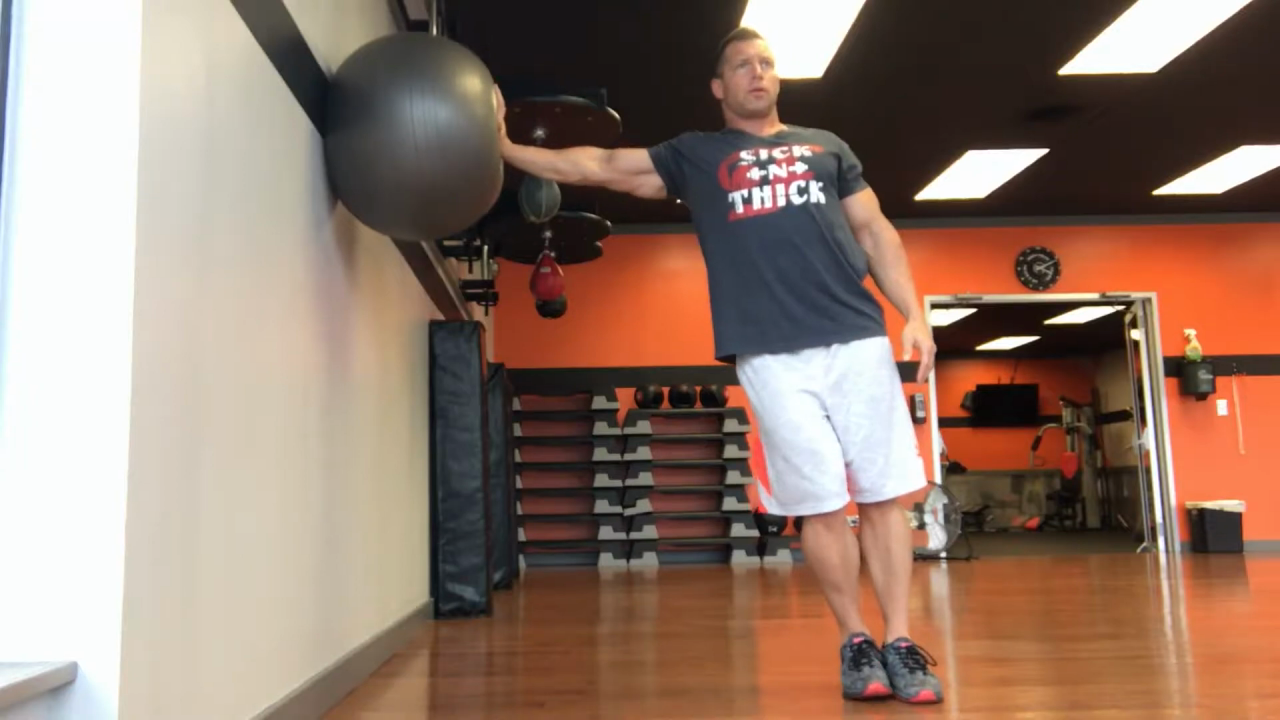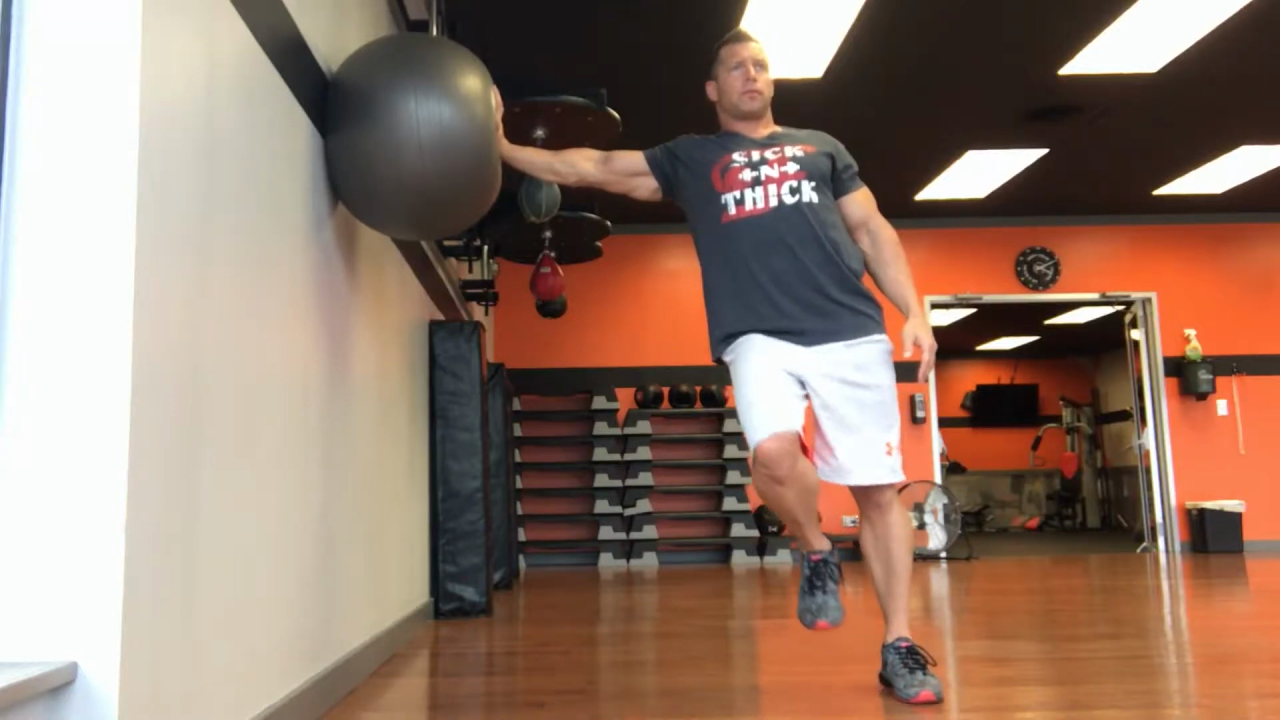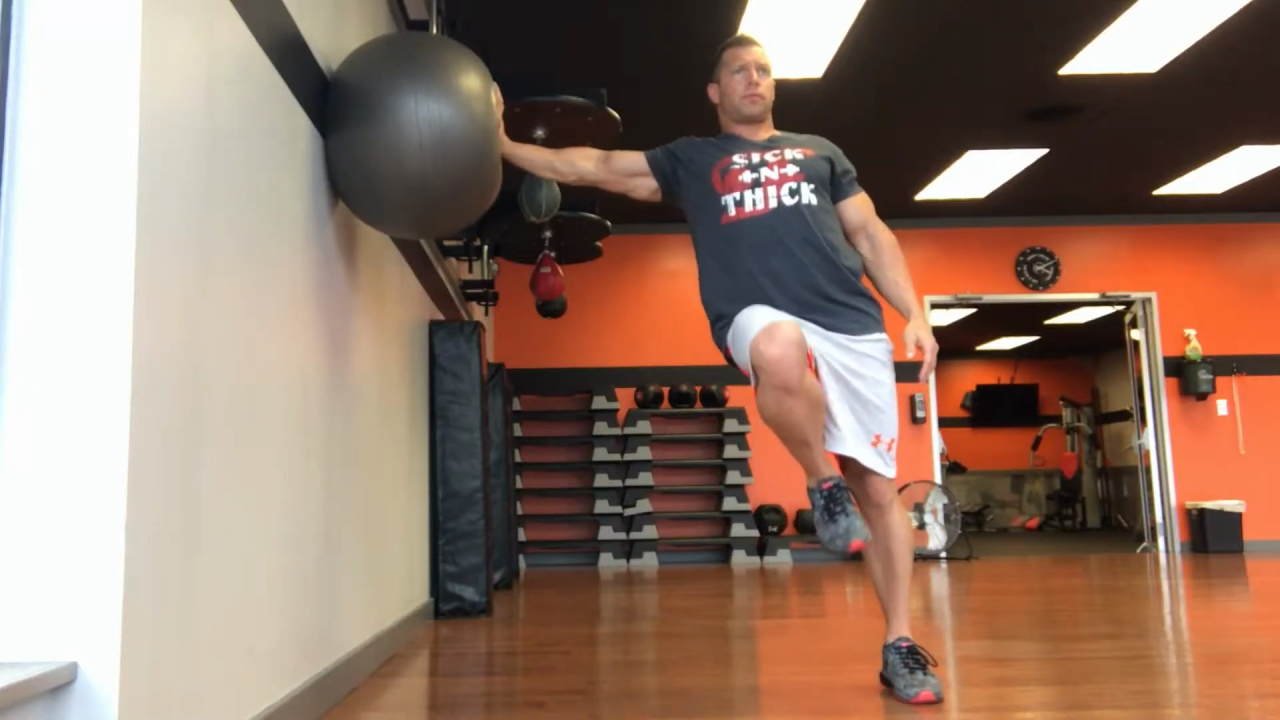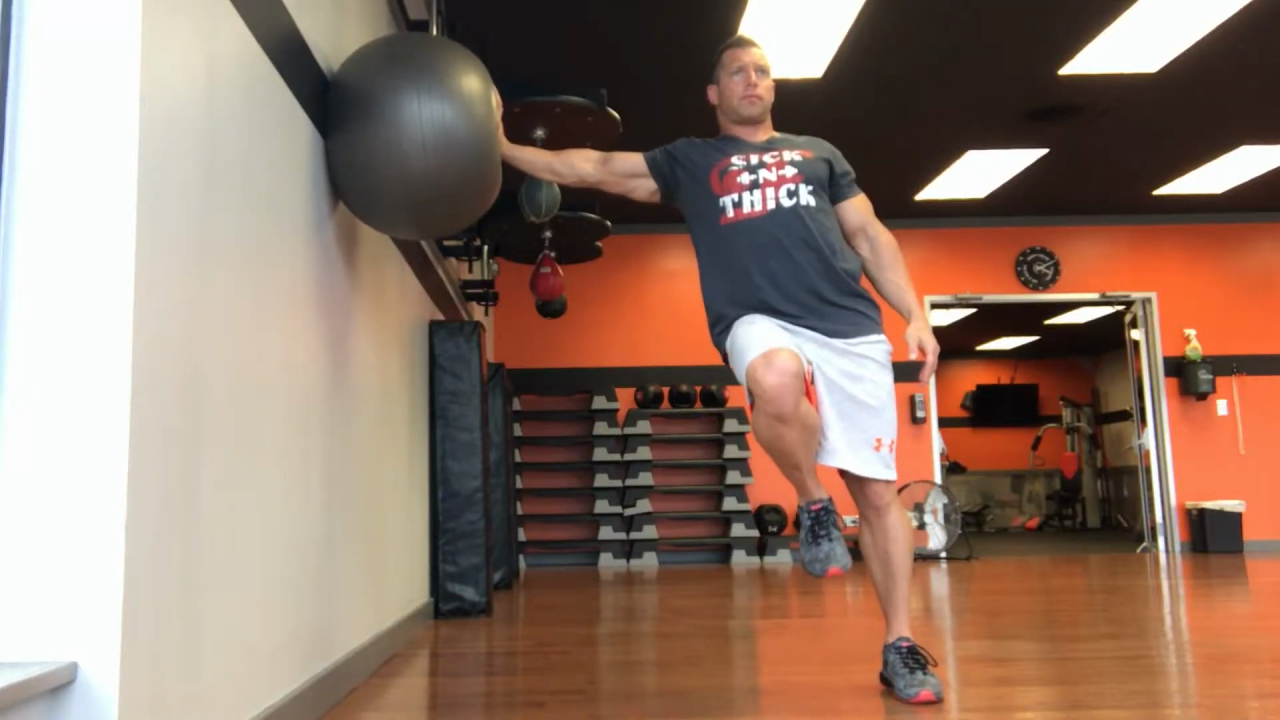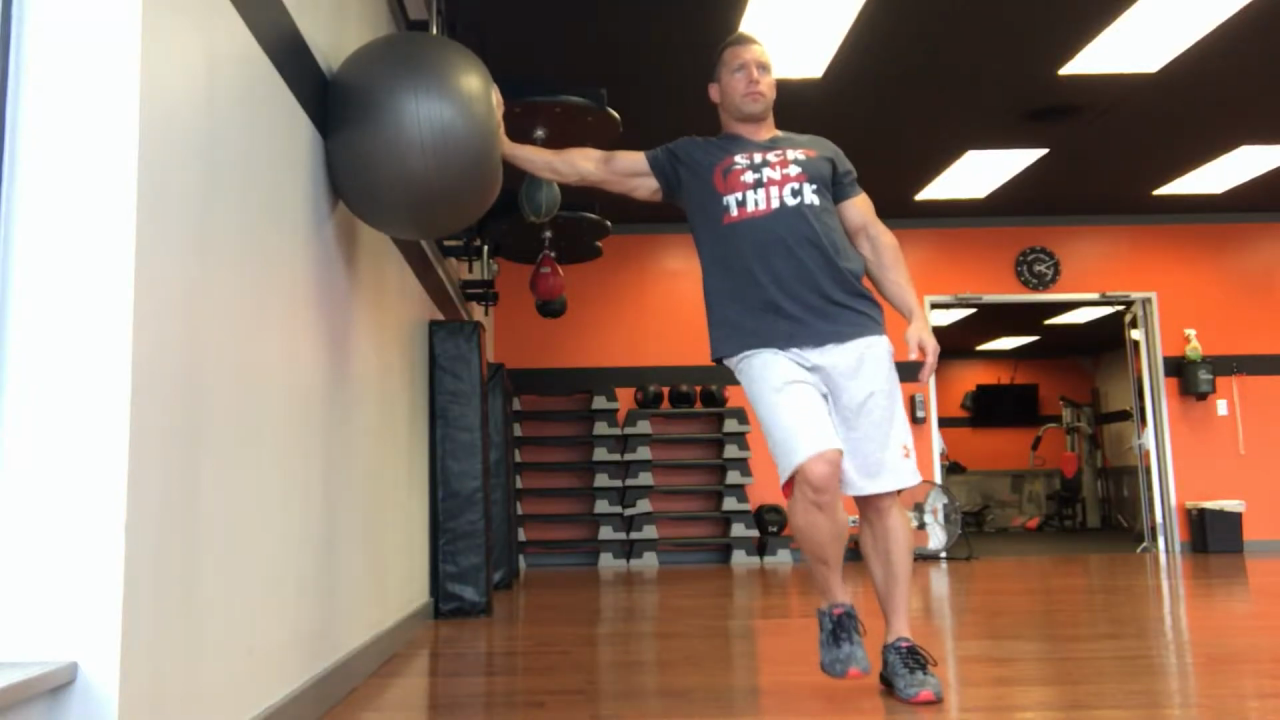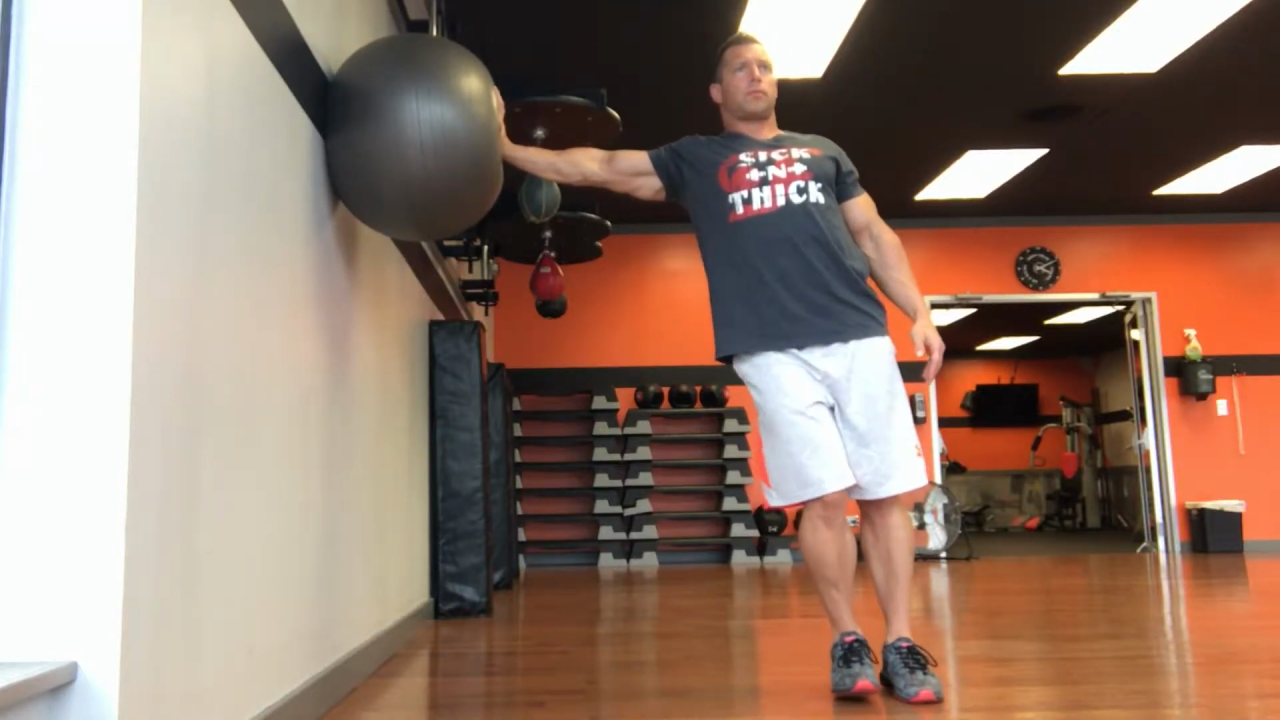
dt=0.7s
person 1, frame 1
left shoulder: (826, 146)
right shoulder: (694, 155)
left elbow: (875, 233)
right elbow: (601, 165)
left wrist: (914, 315)
right wrist: (505, 148)
left hip: (858, 341)
right hip: (771, 353)
left knee: (883, 497)
right knee: (823, 504)
left ankle: (901, 645)
right ankle: (855, 641)
person 1, frame 2
left shoulder: (821, 146)
right shoulder: (690, 158)
left elbow: (872, 231)
right elbow: (595, 167)
left wrist: (913, 312)
right wrist: (502, 148)
left hip: (853, 334)
right hip: (760, 339)
left knee: (878, 490)
right knee: (774, 454)
left ankle: (899, 645)
right ankle: (817, 556)
person 1, frame 3
left shoulder: (820, 151)
right shoulder: (690, 160)
left elbow: (871, 235)
right elbow: (595, 166)
left wrist: (914, 315)
right wrist: (503, 146)
left hip: (855, 328)
right hip: (763, 326)
left knee: (879, 488)
right knee: (781, 347)
left ankle: (900, 646)
right ankle: (824, 486)
person 1, frame 4
left shoulder: (818, 152)
right shoulder: (689, 161)
left elbow: (869, 236)
right elbow: (594, 168)
left wrist: (915, 315)
right wrist: (503, 147)
left hip: (853, 330)
right hip: (762, 326)
left knee: (877, 490)
right knee: (776, 377)
left ankle: (899, 646)
right ankle: (813, 506)
person 1, frame 5
left shoulder: (821, 151)
right shoulder: (691, 160)
left elbow: (871, 236)
right elbow: (595, 167)
left wrist: (915, 316)
right wrist: (503, 147)
left hip: (857, 338)
right hip: (767, 347)
left knee: (881, 492)
right knee: (816, 474)
left ankle: (900, 647)
right ankle: (836, 612)
person 1, frame 6
left shoulder: (823, 151)
right shoulder: (695, 159)
left elbow: (874, 235)
right elbow: (600, 167)
left wrist: (920, 314)
right wrist: (505, 148)
left hip: (861, 338)
right hip: (773, 349)
left knee: (885, 495)
right knee: (826, 497)
left ankle: (901, 646)
right ankle: (848, 641)
